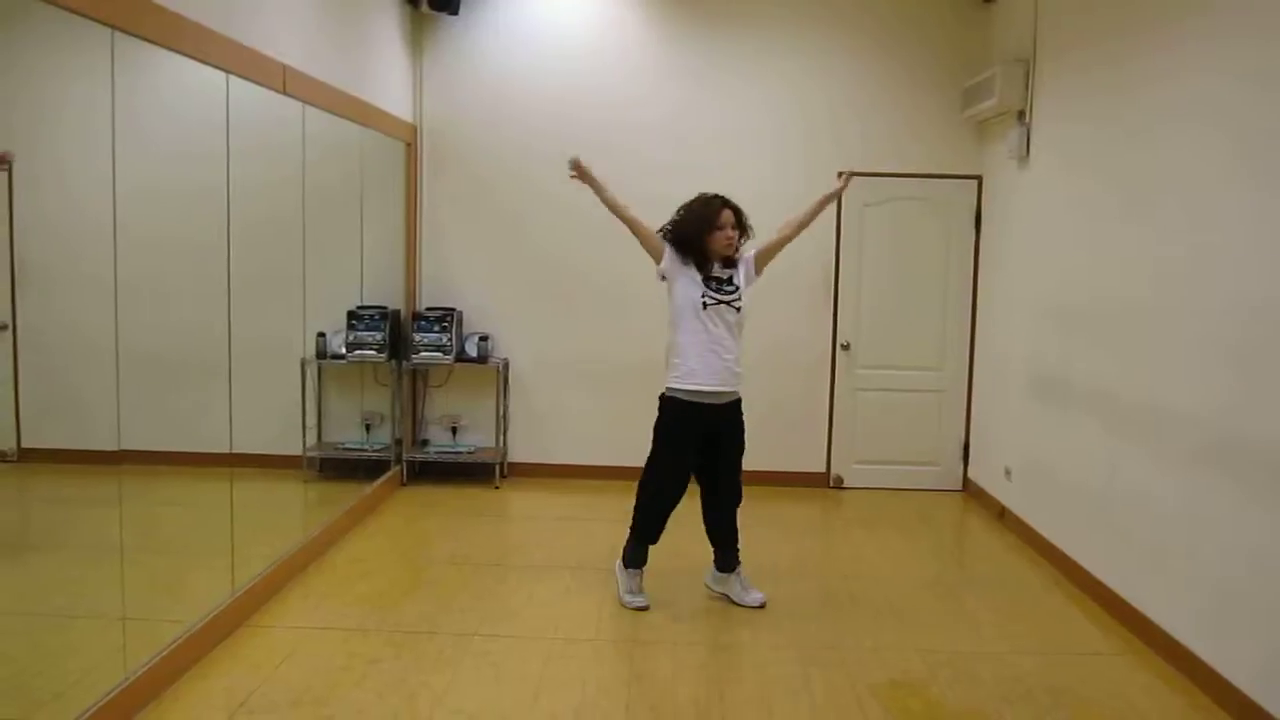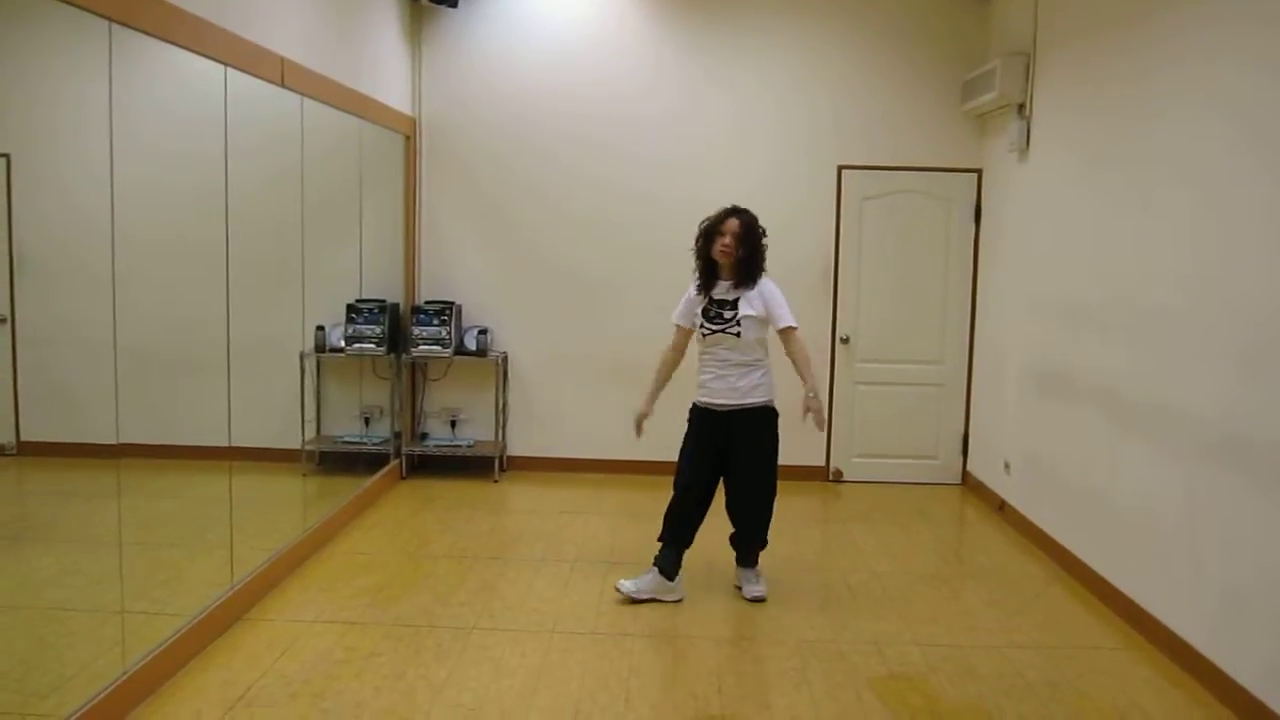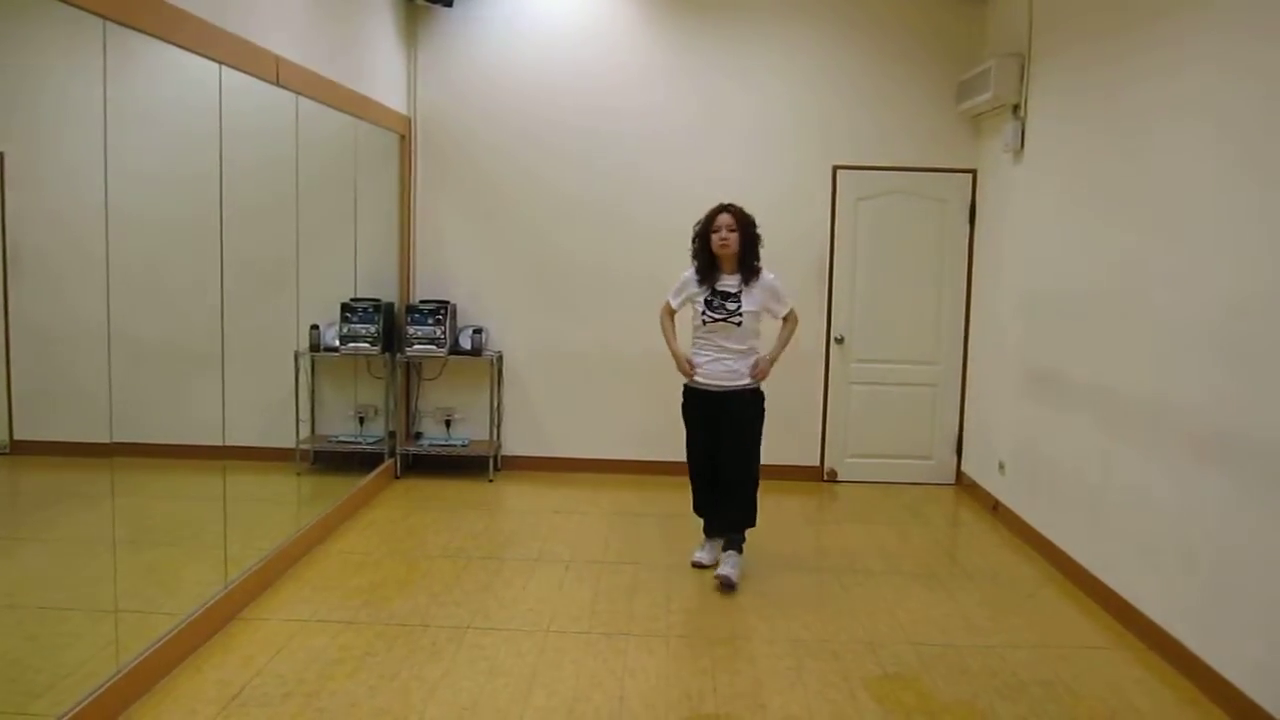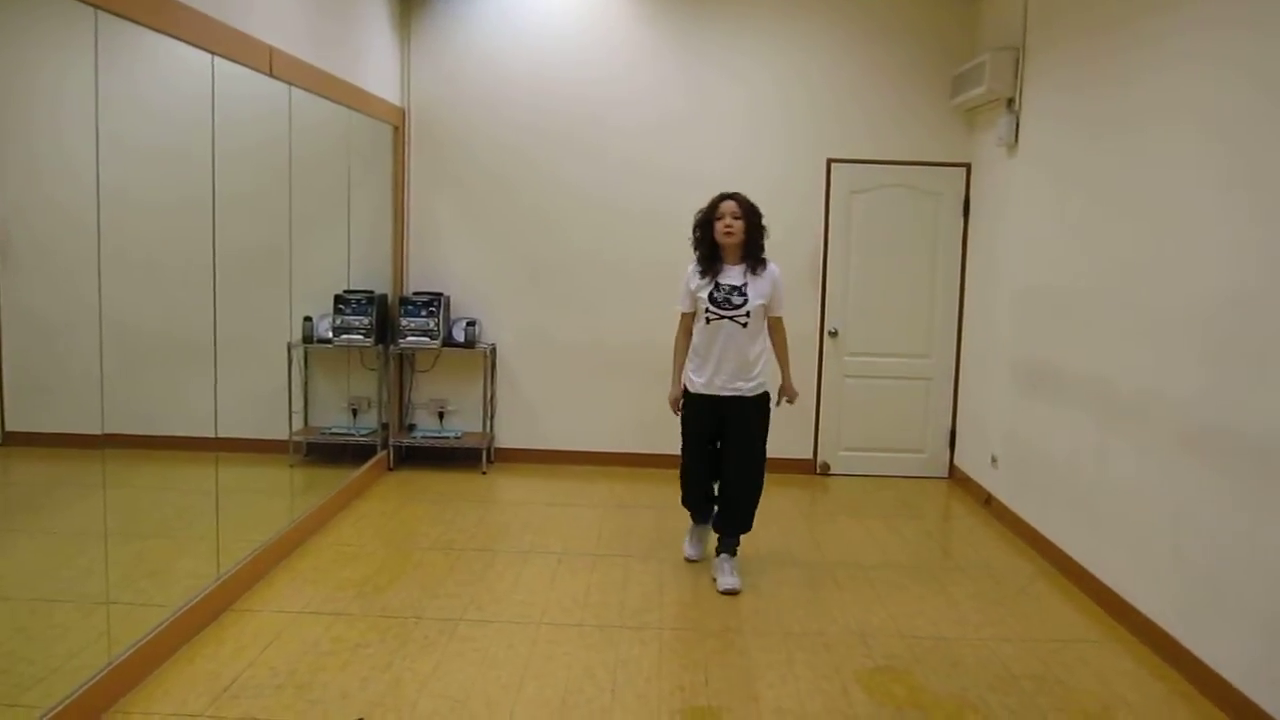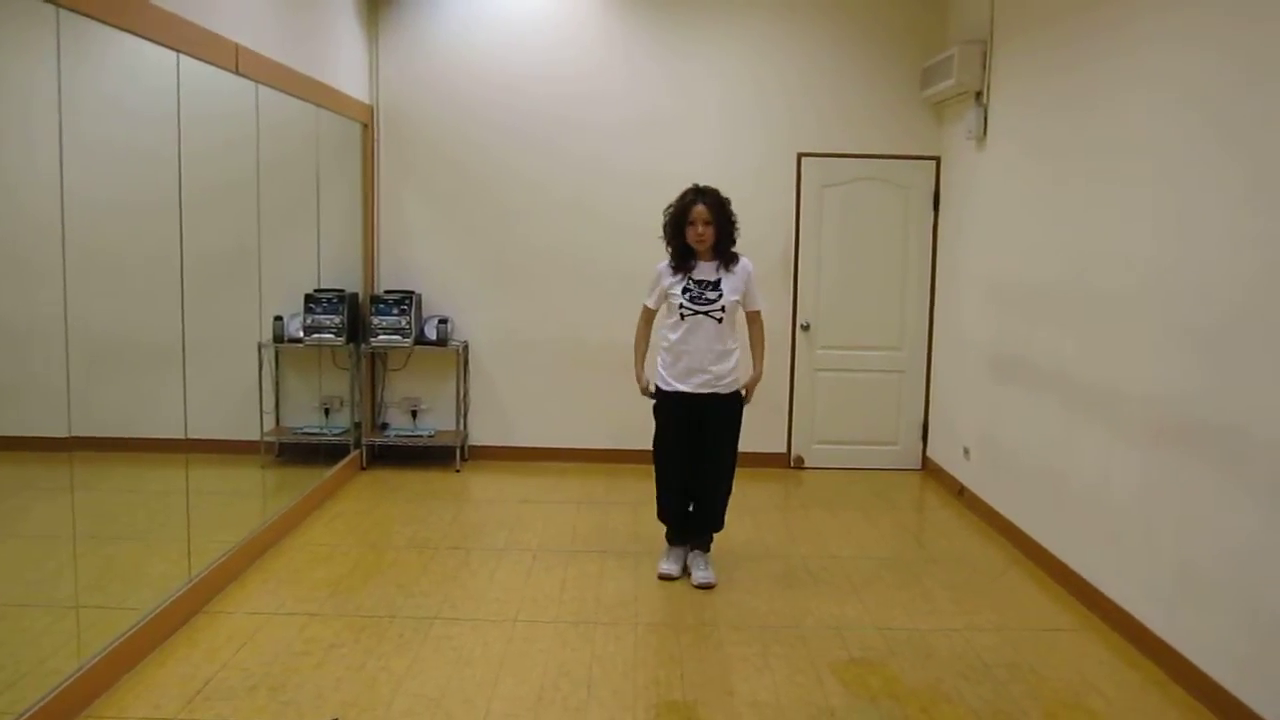
dt=1s
person 1, frame 1
left shoulder: (743, 270)
right shoulder: (677, 266)
left elbow: (785, 233)
right elbow: (634, 223)
left wrist: (830, 196)
right wrist: (594, 182)
left hip: (727, 405)
right hip: (682, 403)
left knee: (723, 495)
right knee: (660, 489)
left ankle: (726, 572)
right ankle: (631, 569)
person 1, frame 2
left shoulder: (762, 290)
right shoulder: (699, 291)
left elbow: (792, 339)
right elbow: (676, 348)
left wrist: (811, 390)
right wrist: (650, 398)
left hip: (753, 411)
right hip: (708, 410)
left knee: (751, 495)
right knee: (689, 490)
left ankle: (748, 568)
right ankle: (664, 575)
person 1, frame 3
left shoulder: (763, 281)
right shoulder: (694, 278)
left elbow: (791, 319)
right elbow: (666, 312)
left wrist: (772, 357)
right wrist: (676, 353)
left hip: (743, 391)
right hip: (700, 389)
left knee: (740, 468)
right knee: (703, 466)
left ankle: (733, 551)
right ankle: (713, 535)
person 1, frame 4
left shoulder: (768, 274)
right shoulder: (698, 273)
left elbow: (775, 328)
right elbow: (685, 330)
left wrist: (787, 379)
right wrist: (676, 382)
left hip: (749, 393)
right hip: (701, 390)
left knee: (742, 474)
right knee: (696, 467)
left ankle: (726, 553)
right ankle: (701, 523)
person 1, frame 5
left shoulder: (740, 269)
right shoulder: (668, 270)
left elbow: (754, 321)
right elbow: (646, 318)
left wrist: (757, 371)
right wrist: (639, 369)
left hip: (723, 391)
right hip: (673, 389)
left knee: (714, 474)
right knee: (672, 471)
left ankle: (701, 550)
right ankle: (676, 543)
